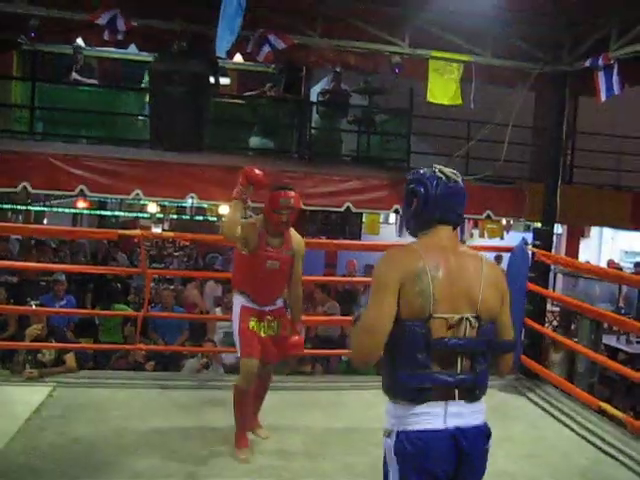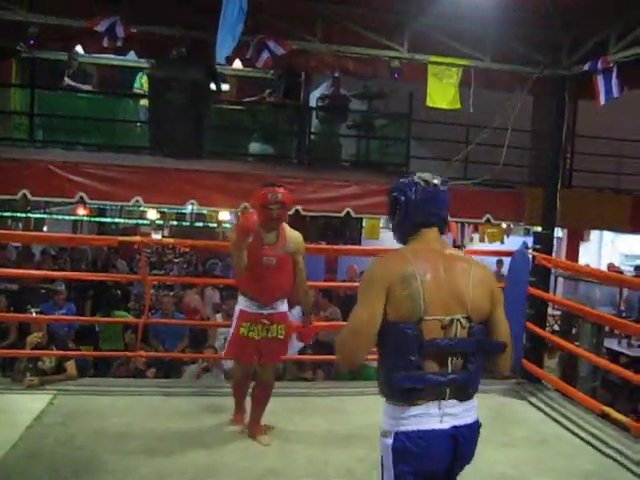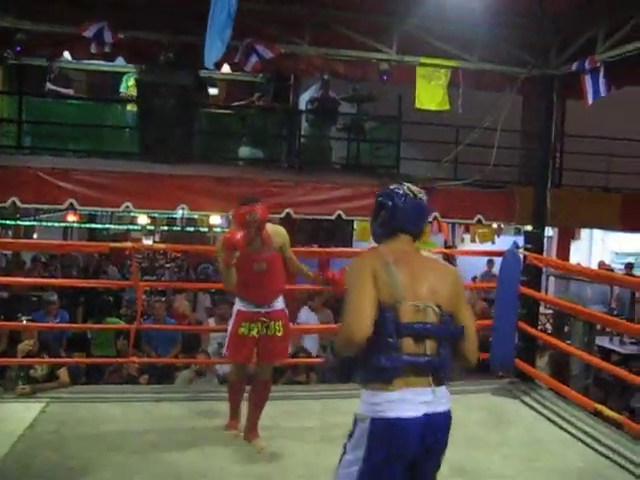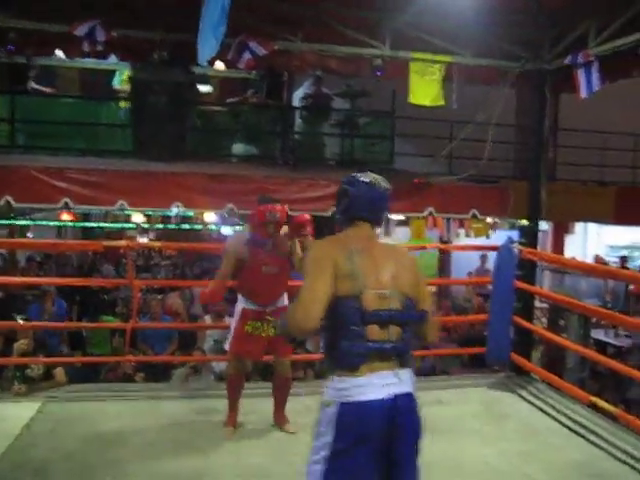
dt=0.3s
person 1, frame 1
left shoulder: (398, 262)
right shoulder: (492, 273)
left elbow: (363, 353)
right elbow: (504, 363)
left wrist: (366, 320)
left hip: (417, 426)
right hip: (472, 427)
person 1, frame 2
left shoulder: (388, 269)
right shoulder: (482, 276)
left elbow: (349, 357)
right elbow: (502, 363)
left hip: (411, 426)
right hip: (465, 423)
person 1, frame 3
left shoulder: (369, 262)
right shoulder: (447, 273)
left elbow: (357, 331)
right elbow: (470, 353)
left wrist: (337, 351)
left hip: (387, 410)
right hip: (438, 409)
person 1, frame 4
left shoulder: (328, 250)
right shoulder: (406, 259)
left elbow: (306, 322)
right elbow: (431, 334)
left wrist: (289, 317)
left hip: (353, 395)
right hip: (402, 392)
person 2, frame 1
left shoulder: (297, 243)
right shoulder: (249, 230)
left elbow: (295, 286)
right elbow: (228, 232)
left wrist: (296, 324)
right wrist: (238, 201)
left hip: (275, 308)
right hip: (247, 305)
left knee: (266, 368)
right knee: (248, 367)
left ankle: (252, 418)
right ankle: (240, 435)
person 2, frame 2
left shoulder: (294, 239)
right shoulder: (242, 231)
left elbow: (299, 280)
right elbow: (239, 268)
left wrist: (307, 315)
right wrist: (242, 241)
left hip: (277, 310)
right hip: (247, 308)
left knee: (267, 372)
right knee: (242, 366)
left ankle: (254, 423)
right ankle: (239, 411)
person 2, frame 3
left shoulder: (278, 234)
right shoulder: (227, 243)
left elbow: (292, 264)
right elbow: (230, 286)
left wrist: (314, 277)
right wrist: (229, 260)
left hip: (274, 310)
right hip: (245, 310)
left knee: (265, 372)
right knee: (239, 367)
left ankle: (251, 427)
right ankle: (233, 418)
person 2, frame 4
left shoulder: (287, 236)
right shoulder: (238, 242)
right elbow: (223, 275)
right wrist: (212, 291)
left hip: (278, 305)
right hip: (250, 307)
left knee: (284, 364)
right knee: (238, 363)
left ankle: (280, 416)
right ankle: (231, 416)
